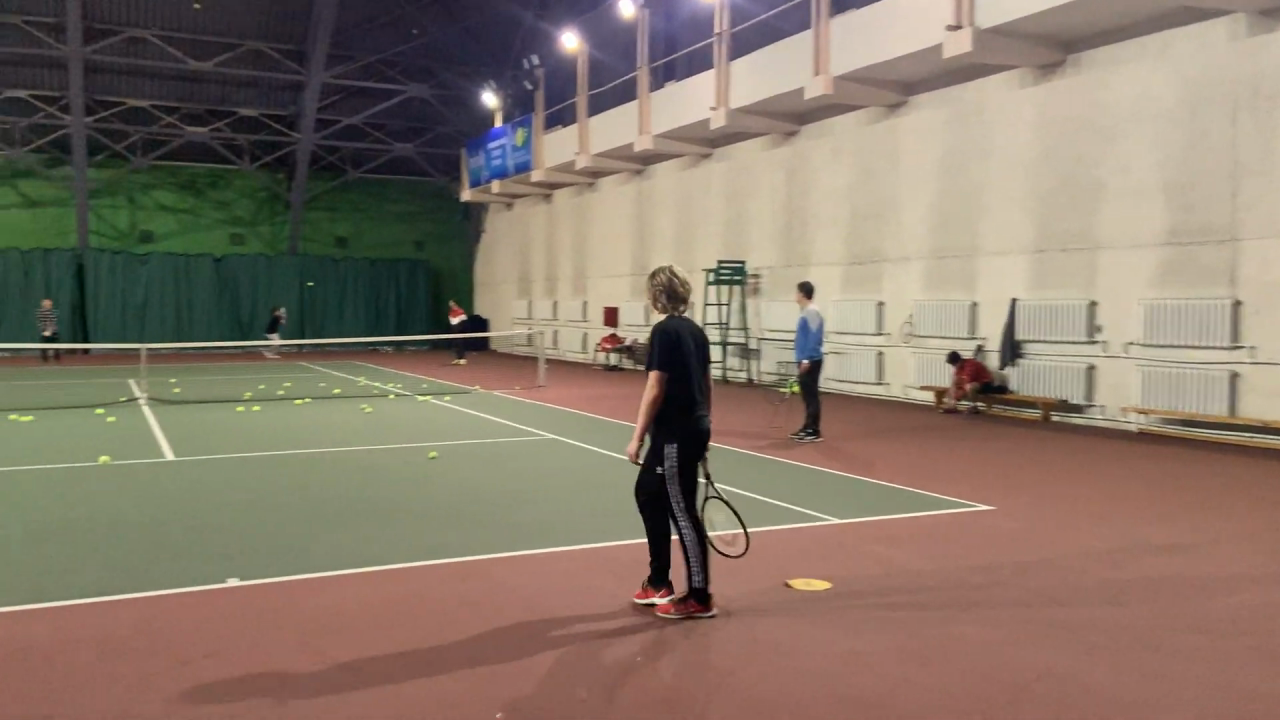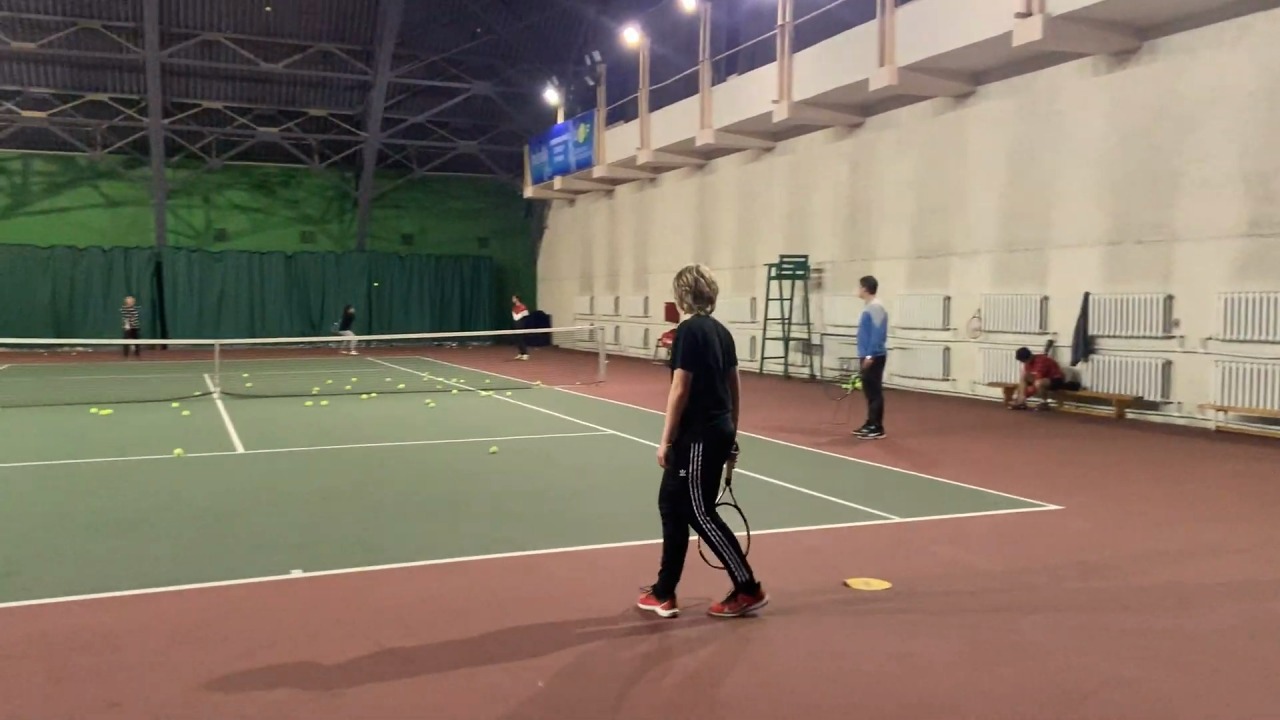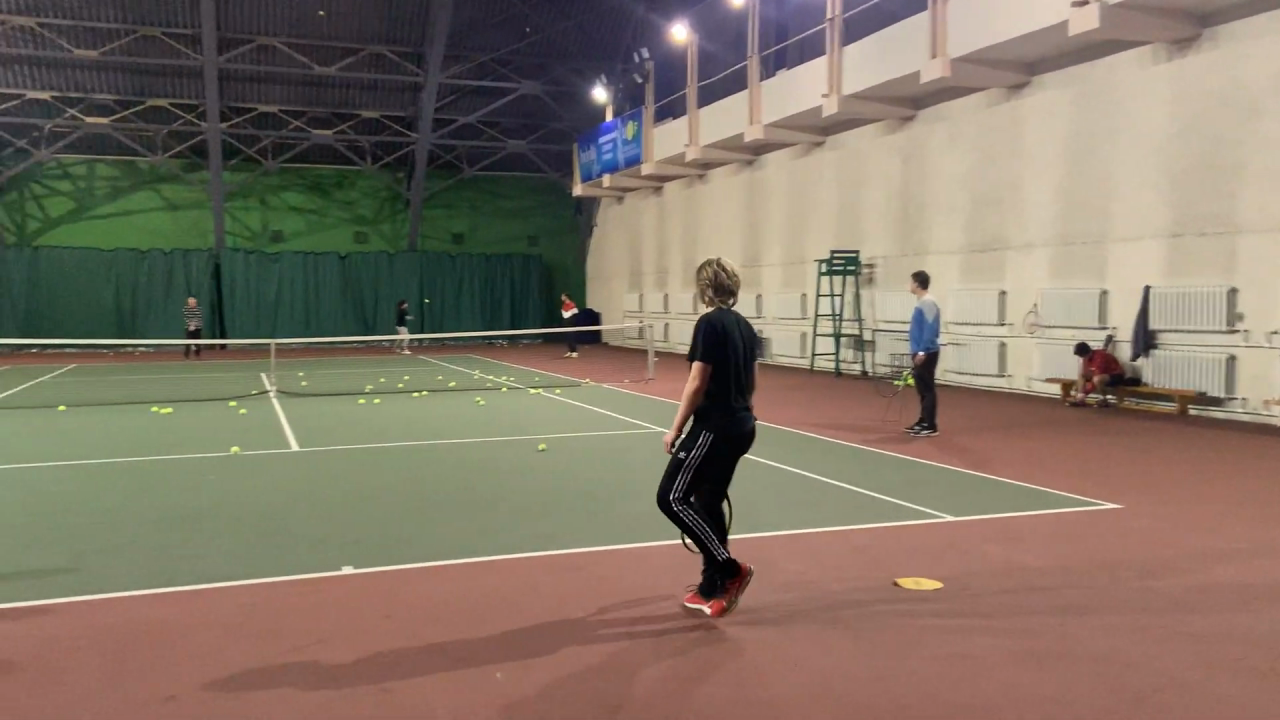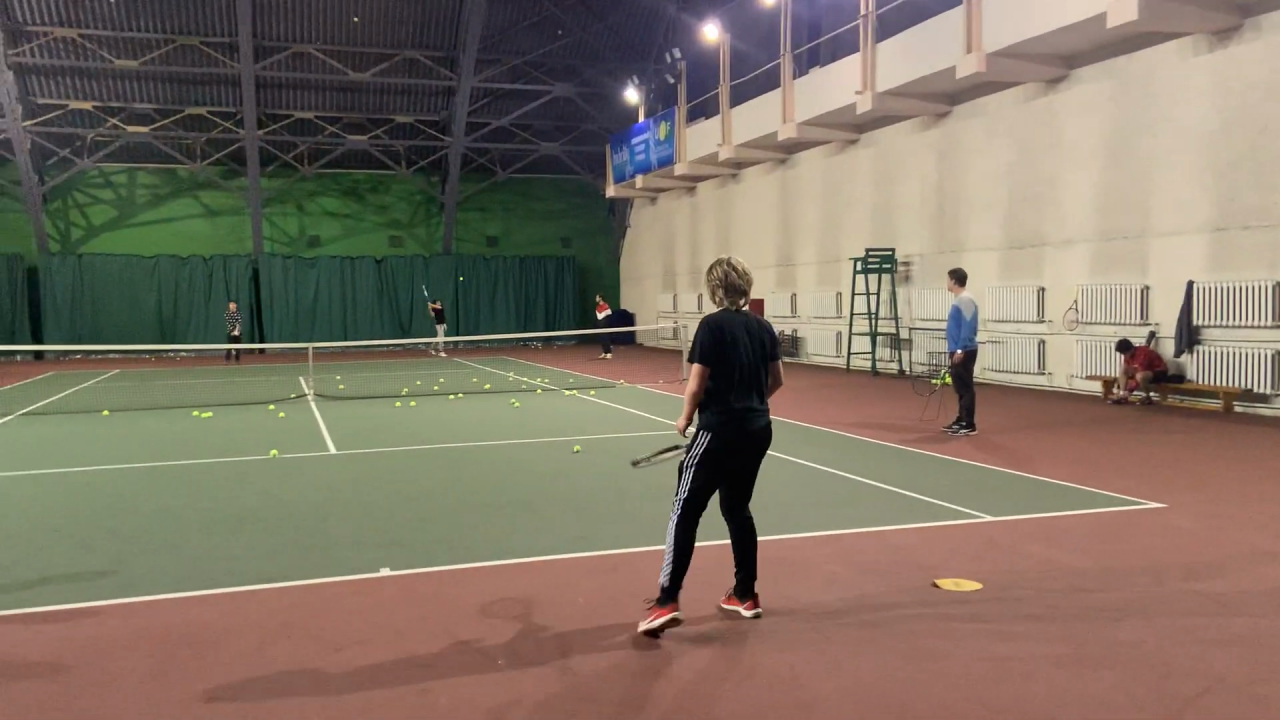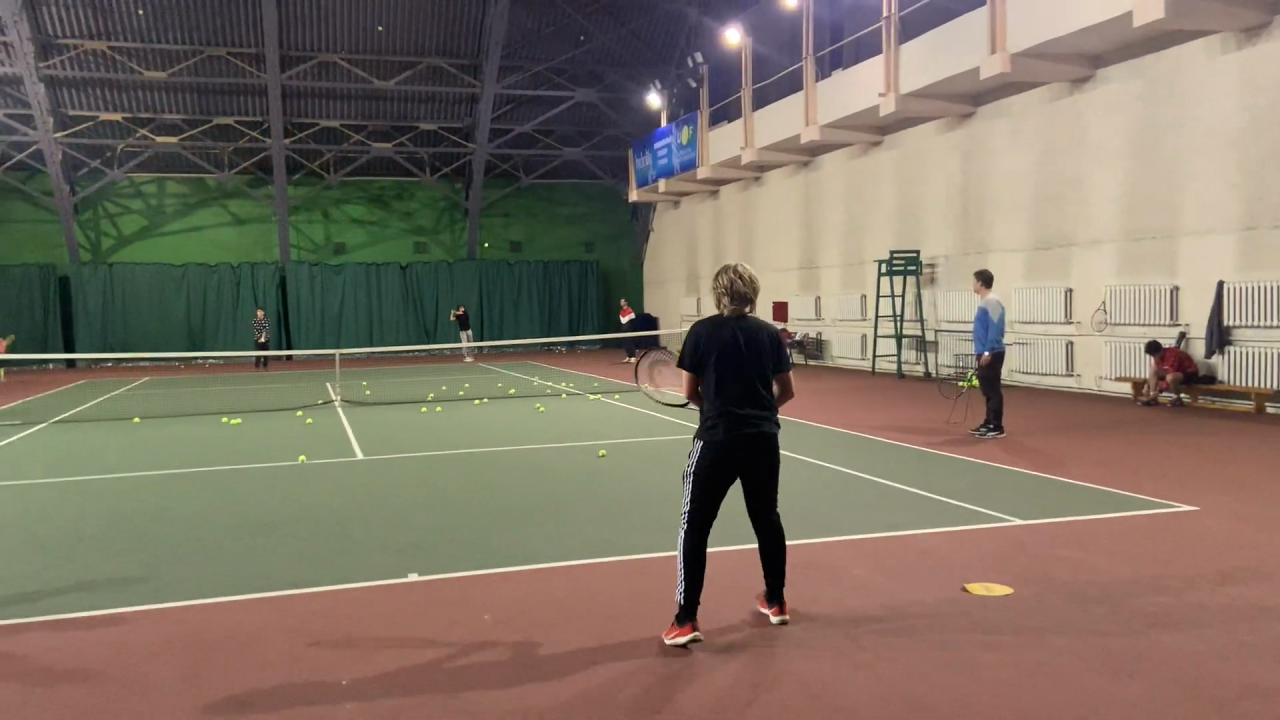
dt=0.2s
person 1, frame 1
left shoulder: (664, 332)
right shoulder: (696, 331)
left elbow: (655, 391)
right elbow: (706, 386)
left wrist: (637, 438)
right wrist: (702, 428)
left hip: (674, 434)
right hip: (694, 429)
left knee: (681, 511)
right knee: (647, 494)
left ankle: (699, 597)
right ankle: (659, 582)
person 1, frame 2
left shoulder: (688, 331)
right shoulder: (721, 332)
left elbow: (680, 391)
right elbow: (734, 388)
left wrist: (665, 440)
right wrist: (730, 435)
left hip: (698, 435)
right hip: (718, 430)
left knee: (701, 513)
right knee: (673, 504)
left ankle: (748, 589)
right ankle: (664, 593)
person 1, frame 3
left shoulder: (709, 323)
right shoulder: (744, 326)
left elbow: (697, 383)
left wrist: (675, 428)
left hip: (716, 427)
right hip: (741, 426)
left knee: (672, 497)
right knee: (707, 503)
left ankle: (731, 570)
right ankle: (711, 589)
person 1, frame 4
left shoulder: (712, 325)
right shoulder: (763, 326)
left elbow: (696, 386)
right elbow: (776, 380)
left wrist: (685, 419)
left hip: (720, 429)
right hip: (758, 429)
left knee: (686, 510)
right knee: (737, 507)
left ankle: (668, 602)
right ankle: (745, 593)
person 1, frame 5
left shoulder: (702, 331)
right shoulder: (769, 333)
left elbow: (689, 391)
right elbow: (786, 391)
left hip: (717, 439)
right hip: (763, 438)
left knee: (694, 525)
right knee: (766, 516)
left ankle: (686, 620)
right ankle: (775, 600)
